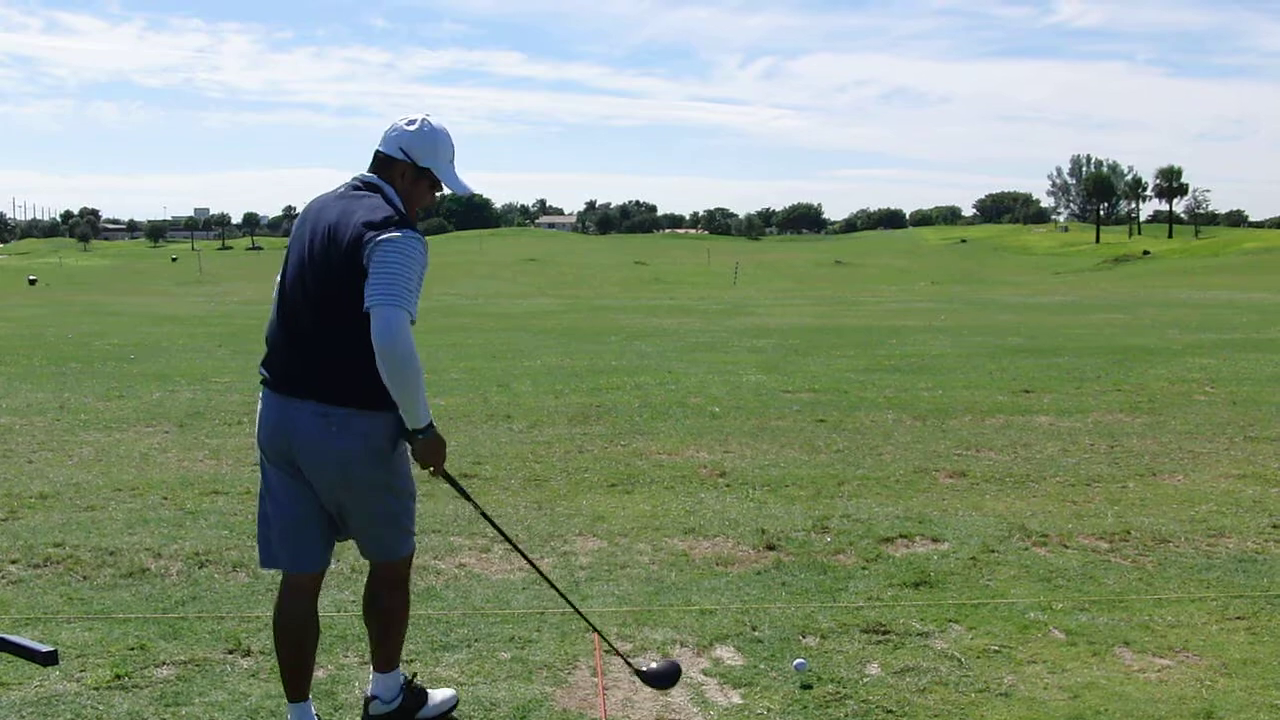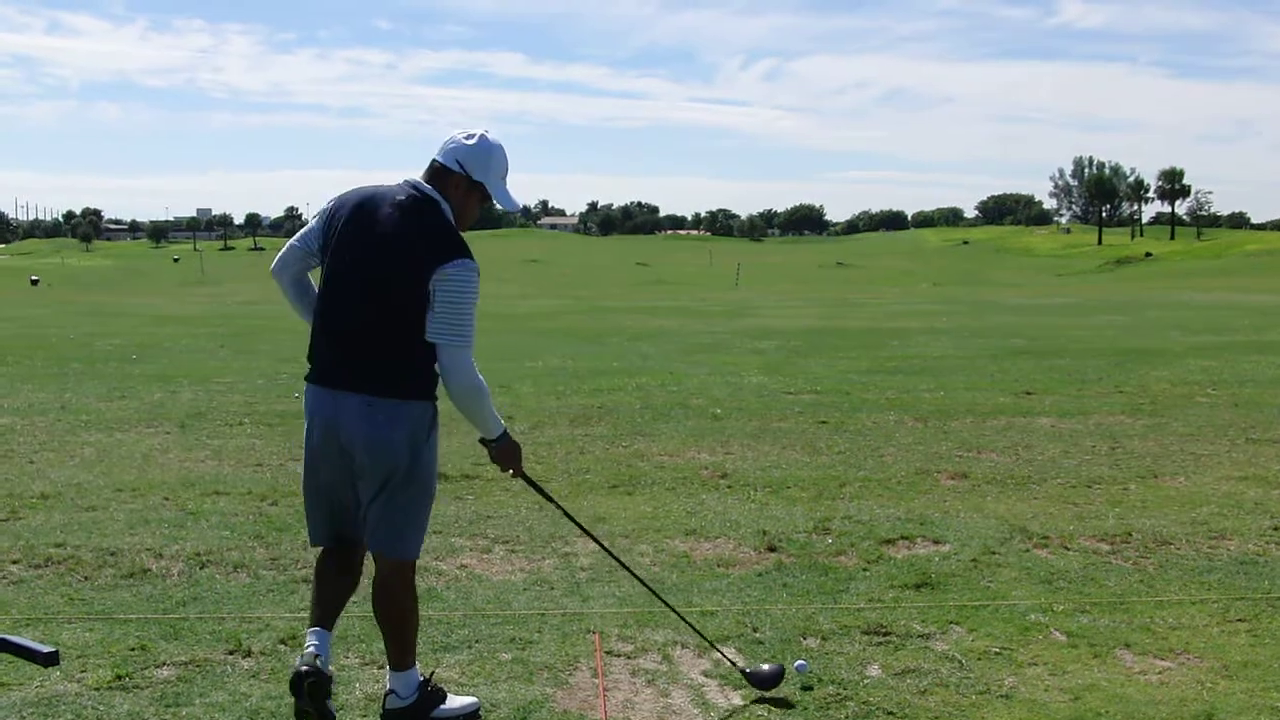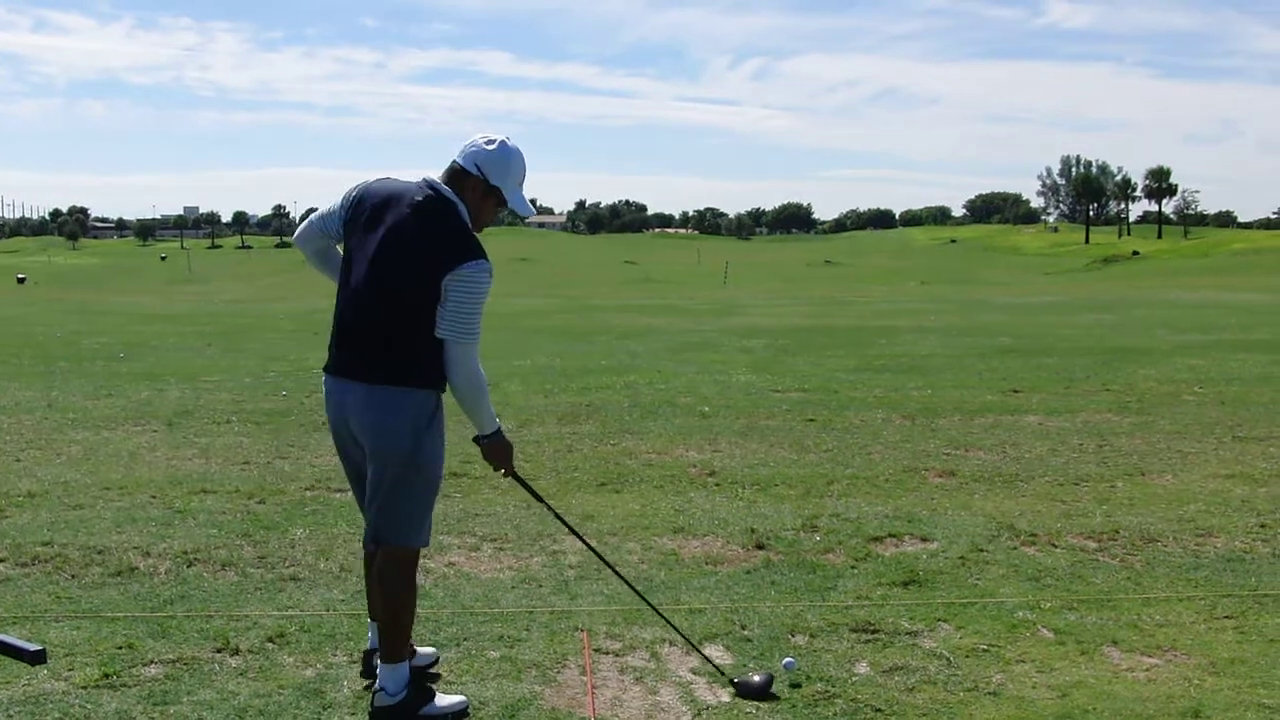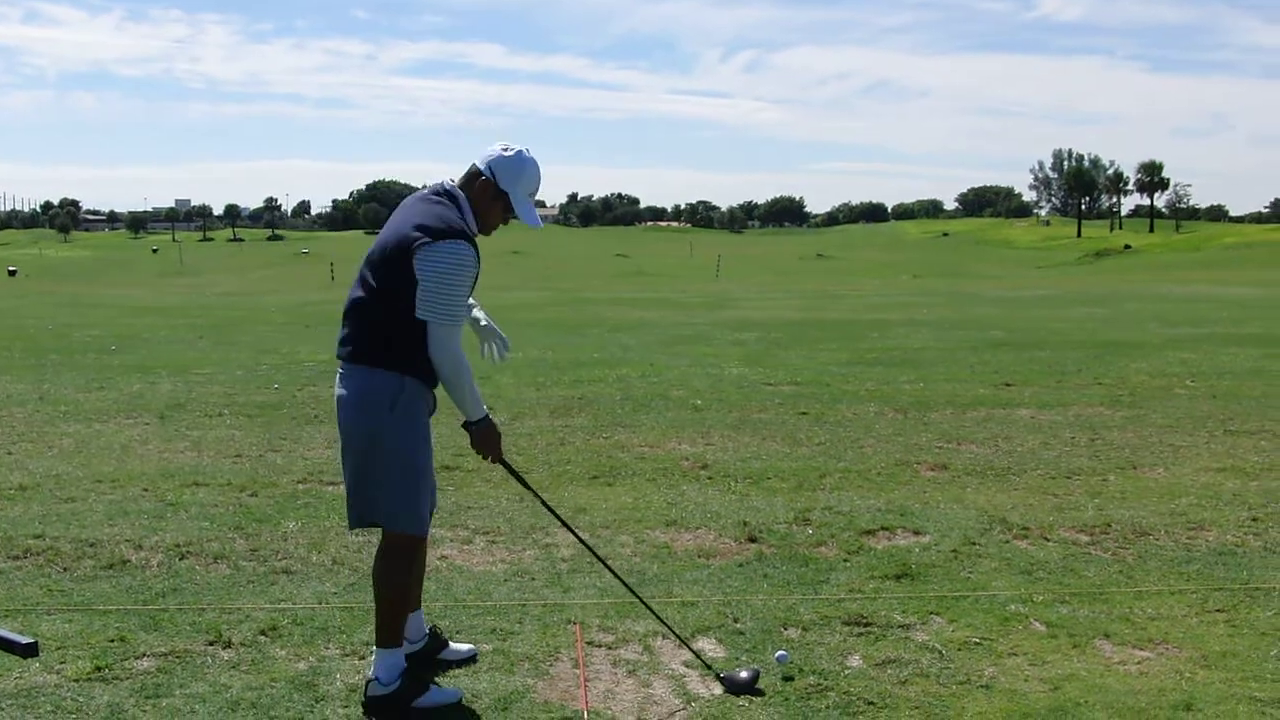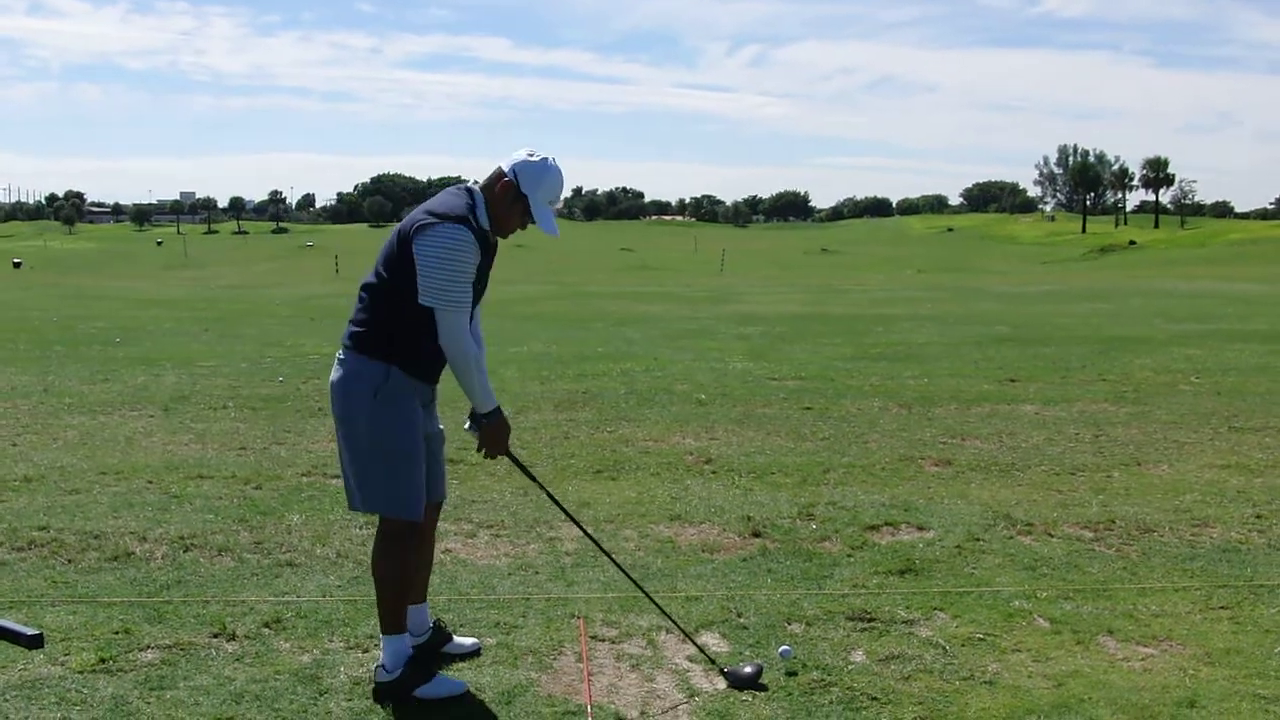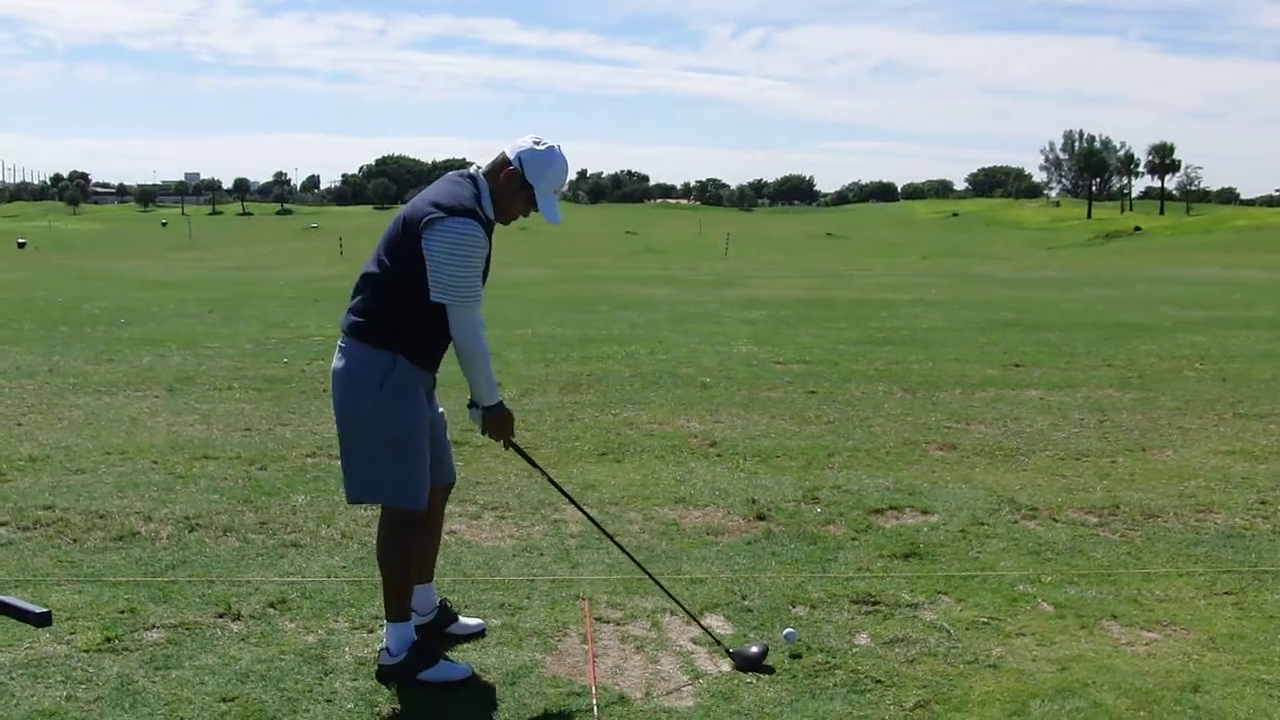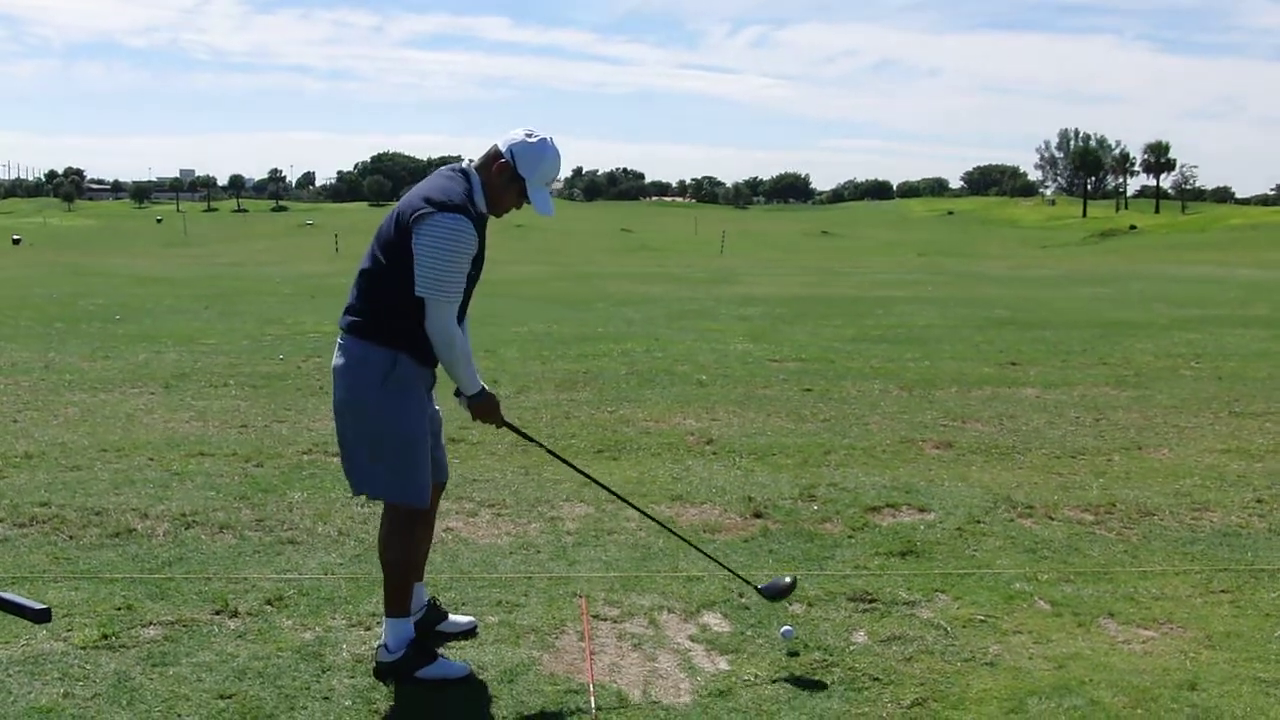
dt=0.3s
person 1, frame 1
left shoulder: (316, 210)
right shoulder: (396, 236)
right elbow: (391, 341)
right wrist: (421, 426)
left hip: (281, 413)
right hip: (354, 425)
left knee: (299, 577)
right knee: (390, 563)
person 1, frame 2
left shoulder: (350, 203)
right shoulder: (452, 257)
left elbow: (286, 269)
right elbow: (457, 371)
right wrist: (496, 435)
left hip: (326, 398)
right hip: (395, 414)
left knee: (344, 539)
right knee: (394, 556)
left ankle: (315, 656)
person 1, frame 3
left shoulder: (371, 195)
right shoulder: (466, 257)
left elbow: (308, 239)
right elbow: (461, 366)
right wrist: (490, 433)
left hip: (344, 388)
right hip: (402, 403)
left knee: (384, 531)
right knee: (399, 546)
left ankle: (385, 647)
person 1, frame 4
left shoulder: (428, 205)
right shoulder: (449, 242)
right elbow: (444, 350)
left wrist: (477, 318)
right wrist: (477, 419)
left hip: (379, 385)
right hip: (386, 390)
left knee: (412, 521)
right knee: (403, 529)
left ankle: (414, 638)
person 1, frame 5
left shoulder: (475, 229)
right shoulder: (451, 231)
left elbow: (465, 324)
right elbow: (453, 337)
left wrist: (483, 406)
right wrist: (487, 411)
left hip: (407, 380)
right hip: (377, 379)
left knee: (425, 508)
right knee: (402, 518)
left ankle: (418, 631)
right ankle: (395, 666)
person 1, frame 6
left shoulder: (461, 198)
right shoulder: (460, 224)
left elbow: (462, 319)
right elbow: (465, 330)
left wrist: (484, 397)
right wrist: (490, 404)
left hip: (404, 365)
right hip: (379, 368)
left knee: (434, 489)
right knee: (404, 505)
left ankle: (424, 610)
right ankle: (400, 649)
person 1, frame 7
left shoulder: (455, 195)
right shoulder: (451, 218)
left elbow: (451, 312)
right elbow: (440, 324)
left wrist: (468, 382)
right wrist: (473, 391)
left hip: (400, 361)
right hip: (380, 363)
left knee: (428, 488)
right knee: (407, 501)
left ankle: (414, 607)
right ankle: (397, 646)
